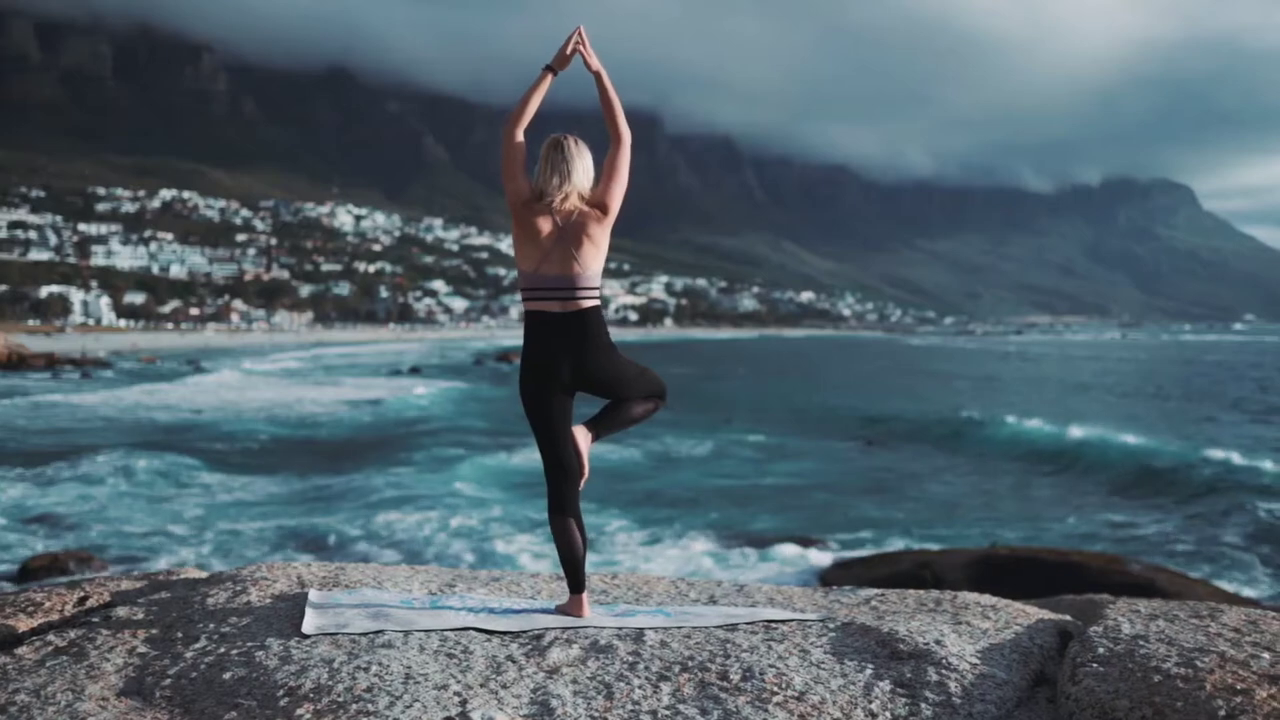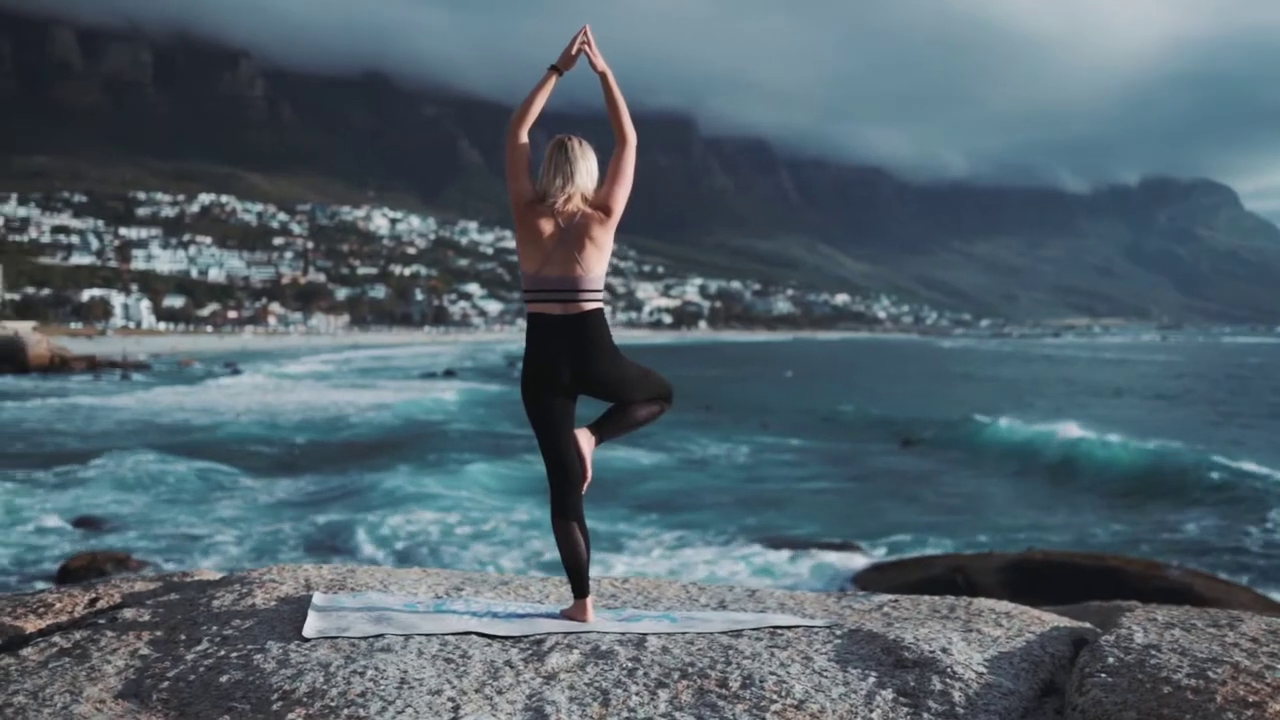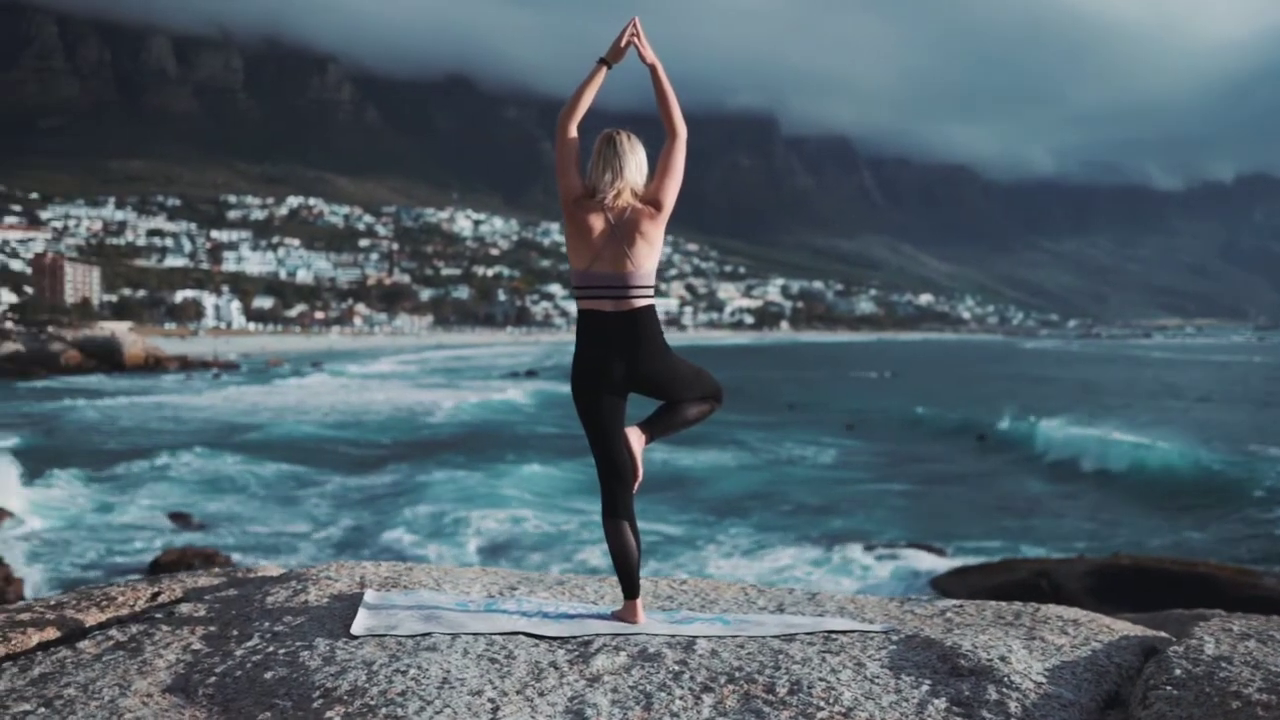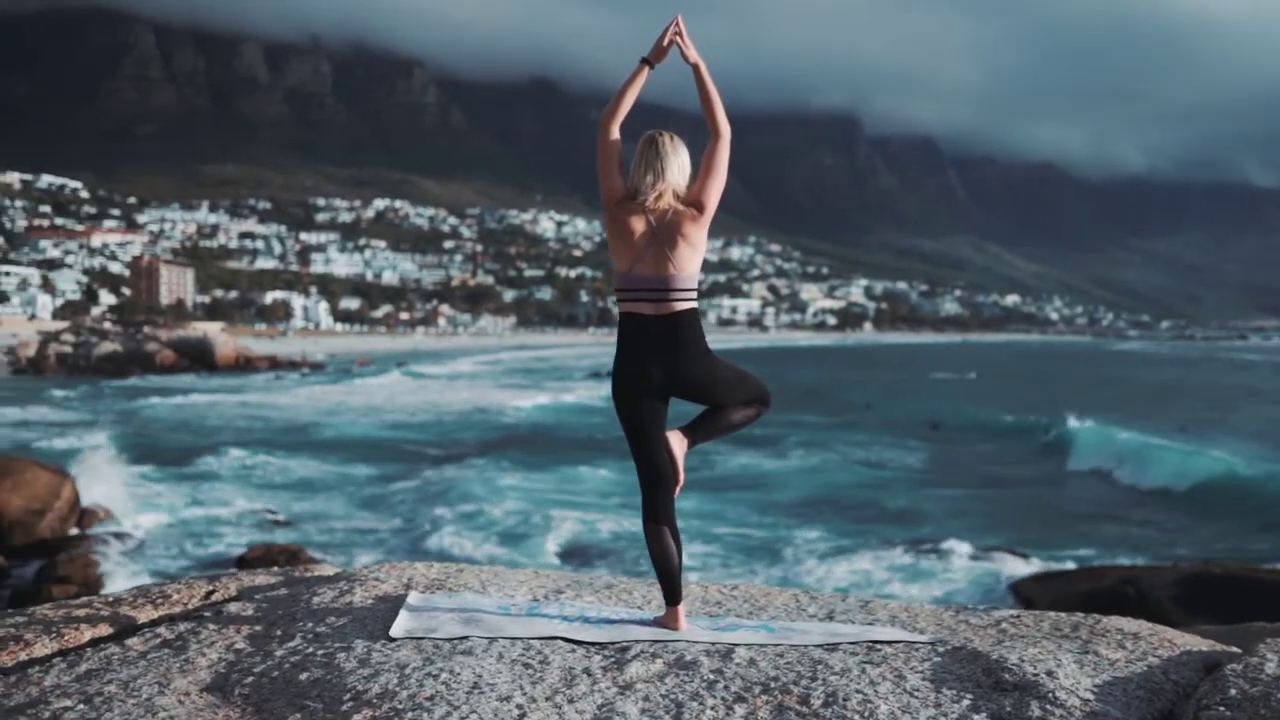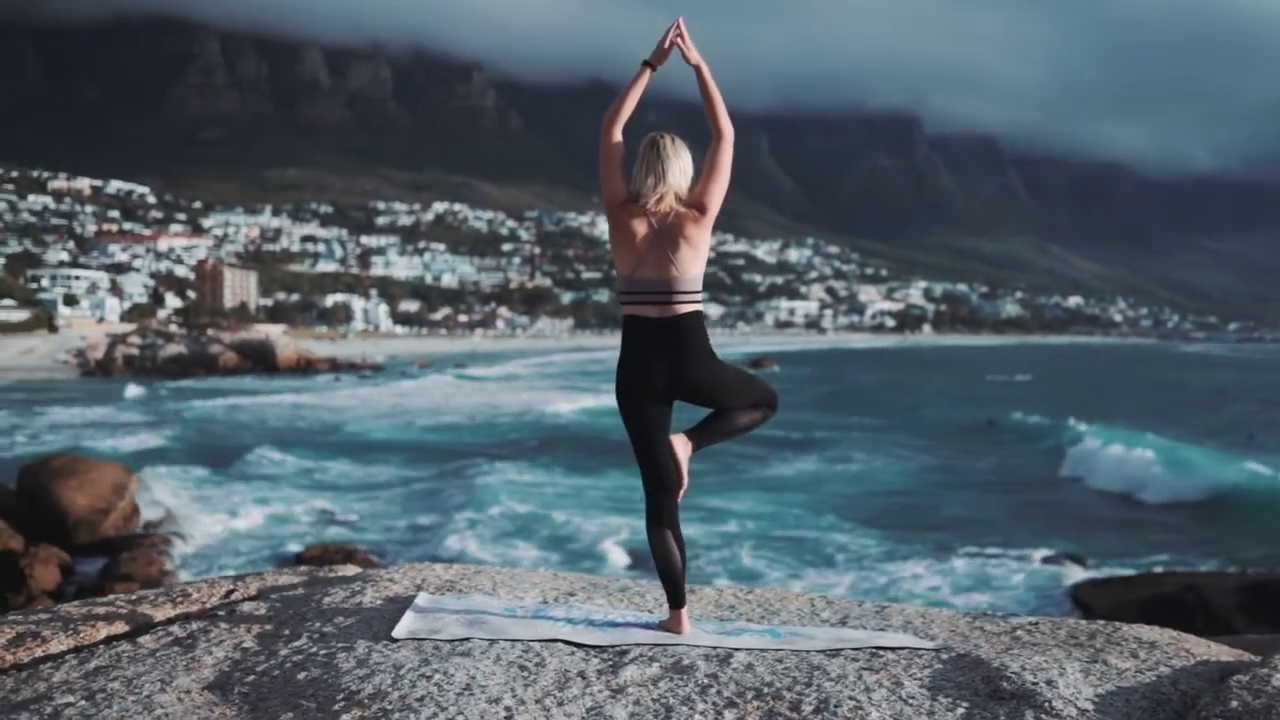
dt=1s
person 1, frame 1
left shoulder: (525, 215)
right shoulder: (599, 216)
left elbow: (513, 132)
right elbow: (623, 137)
left wrist: (553, 68)
right wrist: (596, 69)
left hip: (541, 357)
right hip: (591, 352)
left knee: (561, 483)
right knee: (654, 391)
left ankle: (577, 598)
right ankle: (588, 432)
person 1, frame 2
left shoulder: (527, 216)
right shoulder: (602, 219)
left elbow: (517, 133)
right elbow: (628, 140)
left wrist: (558, 69)
right wrist: (602, 69)
left hip: (543, 360)
right hip: (593, 354)
left knee: (564, 487)
right knee: (659, 393)
left ankle: (582, 603)
right ankle: (592, 436)
person 1, frame 3
left shoulder: (577, 212)
right shoulder: (653, 214)
left elbow: (566, 127)
right elbow: (679, 133)
left wrist: (607, 61)
right wrist: (651, 61)
left hip: (593, 359)
right hip: (644, 352)
left knee: (614, 487)
right knee: (710, 392)
left ankle: (632, 606)
right ankle: (642, 435)
person 1, frame 4
left shoulder: (618, 215)
right shoulder: (695, 217)
left elbow: (608, 129)
right elbow: (722, 133)
left wrist: (650, 61)
right wrist: (694, 61)
left hip: (634, 361)
right hip: (685, 356)
left knee: (655, 492)
right knee: (756, 396)
left ankle: (673, 611)
right ankle: (684, 438)
person 1, frame 5
left shoulder: (621, 218)
right shoulder: (698, 219)
left elbow: (610, 132)
right elbow: (725, 134)
left wrist: (650, 64)
right wrist: (696, 63)
left hip: (638, 364)
right hip: (689, 359)
left knee: (659, 496)
right knee: (764, 400)
left ankle: (678, 615)
right ankle: (690, 442)
